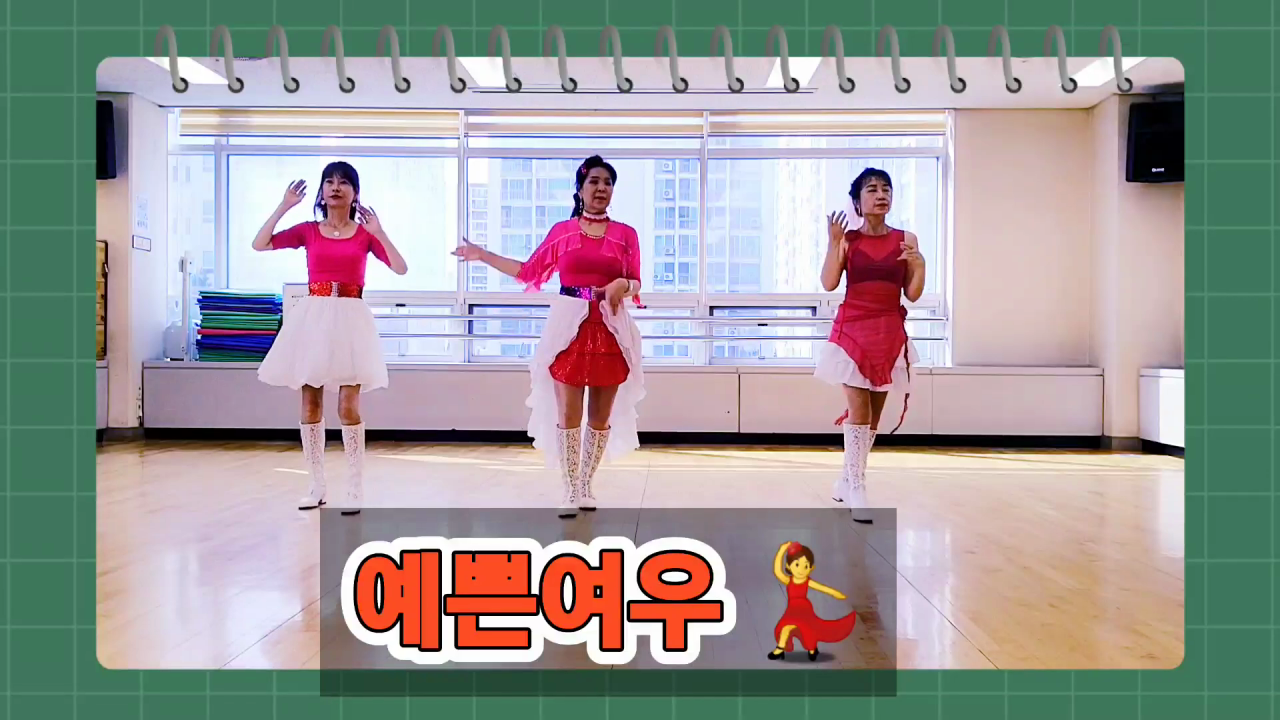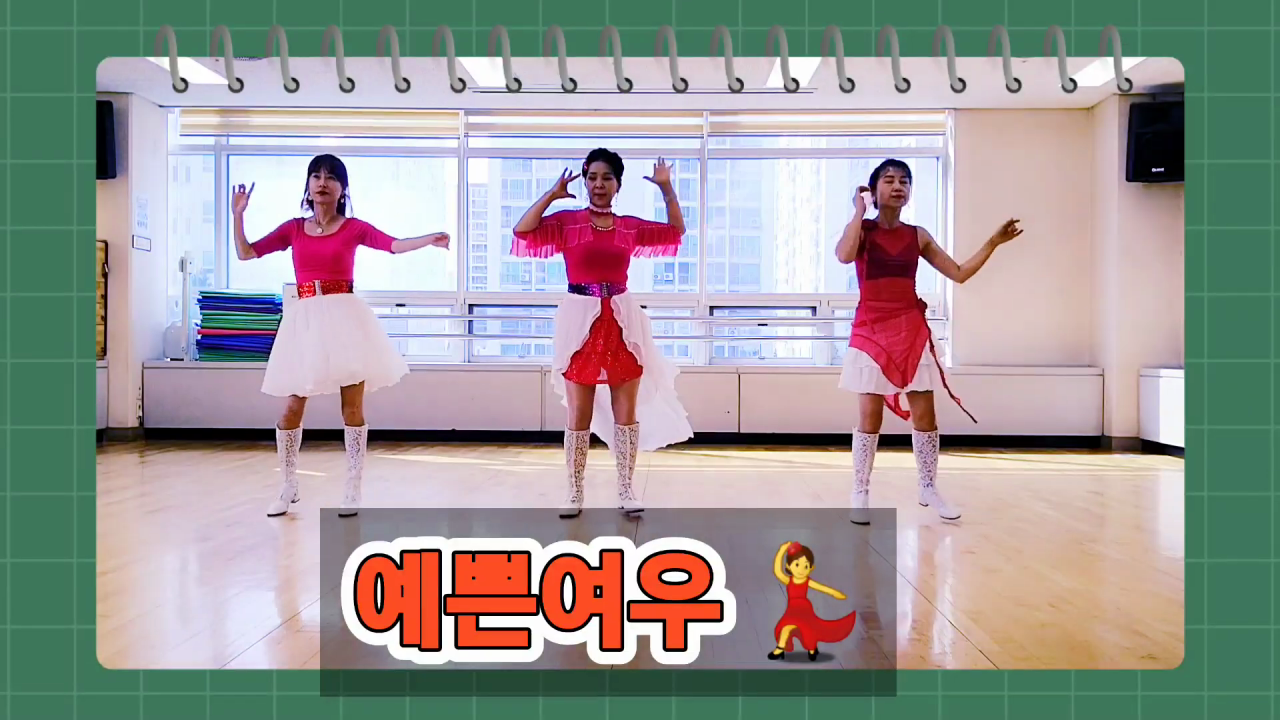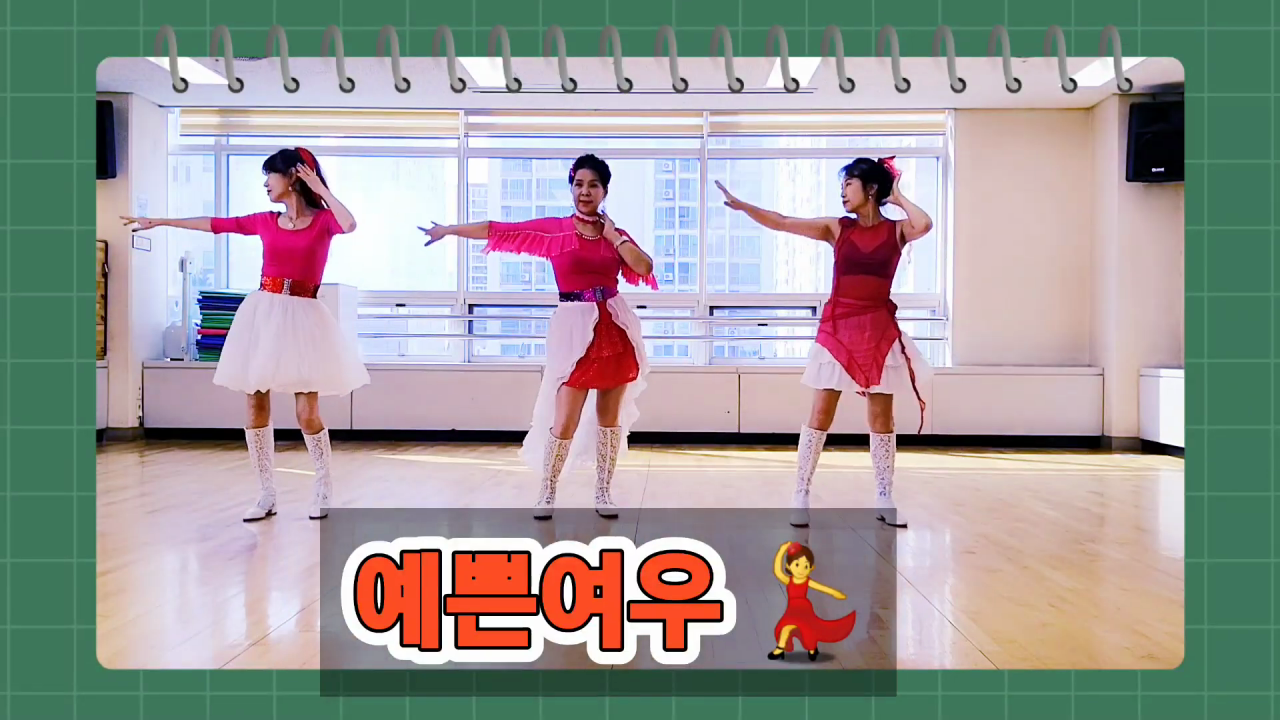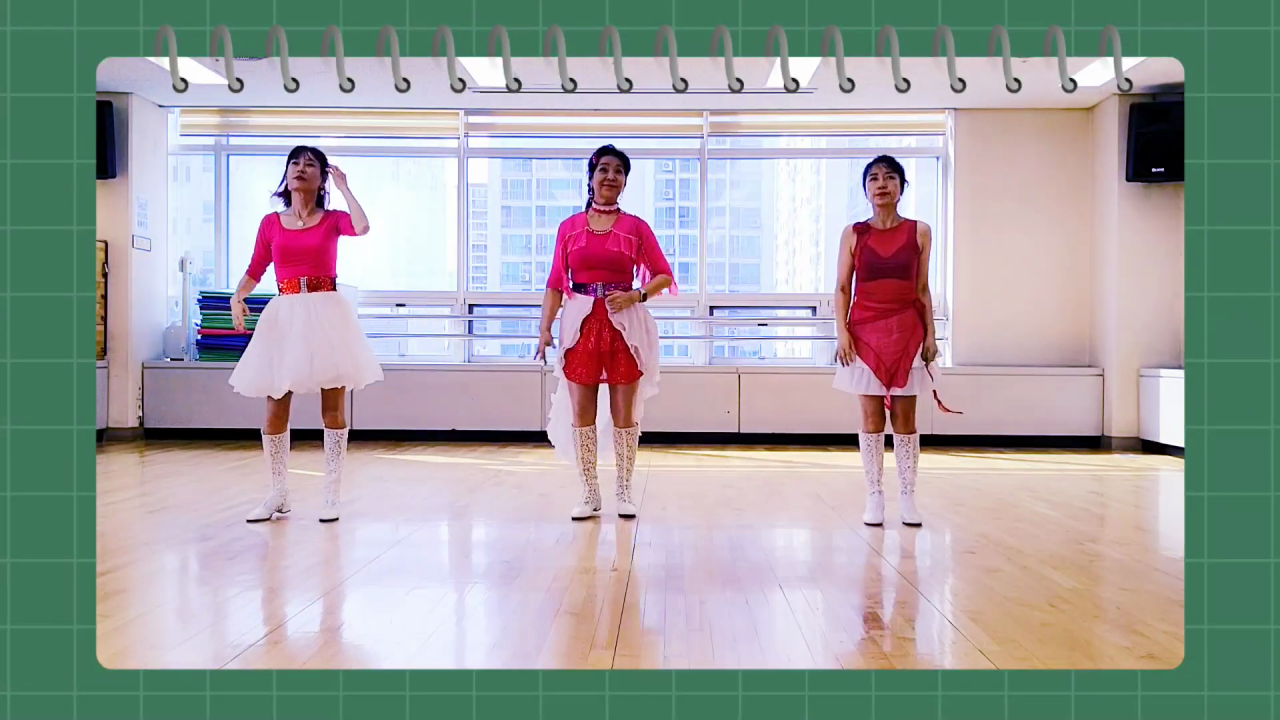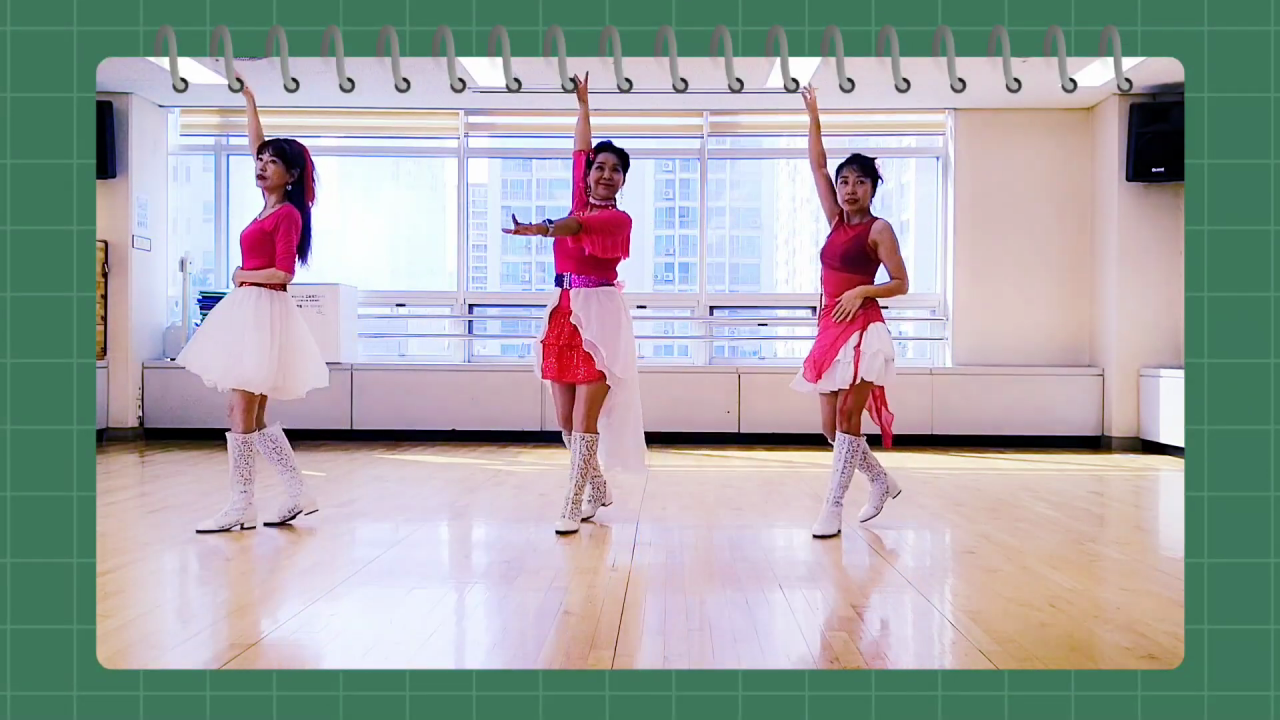
dt=1s
person 1, frame 1
left shoulder: (626, 234)
right shoulder: (562, 231)
left elbow: (633, 281)
right elbow: (531, 271)
left wrist: (622, 285)
right wrist: (482, 255)
left hip: (609, 329)
right hip: (570, 325)
left knee: (601, 418)
right knee: (567, 416)
left ankle: (584, 485)
right ankle: (569, 489)
person 1, frame 2
left shoulder: (631, 227)
right shoulder: (567, 221)
left elbow: (675, 232)
right elbow: (522, 230)
left wrist: (666, 189)
right wrist: (553, 193)
left hip: (621, 321)
right hip: (580, 321)
left knee: (626, 413)
right knee: (579, 416)
left ankle: (625, 489)
right ankle: (575, 492)
person 1, frame 3
left shoulder: (617, 236)
right shoulder: (551, 230)
left elbow: (645, 269)
right elbow: (496, 229)
left wrist: (612, 236)
right wrist: (448, 229)
left hip: (615, 328)
right hip: (575, 327)
left knee: (609, 417)
right knee: (563, 421)
left ankle: (603, 491)
right ankle: (547, 492)
person 1, frame 4
left shoulder: (636, 226)
right shoulder: (570, 227)
left elbow: (663, 275)
right elbow: (556, 281)
left wrist: (641, 295)
right wrist: (545, 330)
left hip: (628, 324)
right hip: (582, 322)
left knee: (626, 413)
right knee: (581, 416)
left ankle: (623, 492)
right ankle: (590, 494)
person 1, frame 5
left shoulder: (620, 219)
right shoulder: (580, 206)
left elbow: (583, 228)
right elbow: (579, 152)
left wrist: (538, 228)
right wrist: (583, 103)
left hip: (599, 316)
right hip: (562, 316)
left knee: (585, 419)
right knee: (566, 420)
left ankle: (573, 506)
right ankle: (599, 489)
person 2, frame 1
left shoulder: (366, 235)
right shoulder: (308, 231)
left elbow: (401, 268)
right elbow: (260, 244)
left wrist: (379, 231)
right wrist: (285, 206)
left hip: (349, 318)
right hip: (312, 317)
left knee: (348, 408)
right knee: (310, 406)
left ankle: (354, 488)
right ankle: (317, 485)
person 2, frame 2
left shoulder: (353, 227)
right shoulder: (293, 228)
left elbow: (395, 245)
right elbow: (244, 252)
left wrist: (428, 239)
right wrist: (238, 213)
left hip: (345, 317)
right hip: (306, 319)
left knee: (352, 410)
right knee: (291, 411)
left ankle: (352, 491)
right ankle: (288, 488)
person 2, frame 3
left shoulder: (324, 220)
right shoulder: (265, 222)
left elbow: (350, 225)
right elbow: (213, 224)
left wrist: (321, 189)
right wrist: (158, 221)
left hip: (302, 317)
right hip: (263, 314)
left knee: (308, 415)
right knee: (256, 410)
left ankle: (323, 489)
right ankle: (267, 494)
person 2, frame 4
left shoulder: (333, 219)
right shoulder: (271, 223)
left elbow: (363, 228)
right elbow: (254, 272)
left wrist: (344, 187)
right wrist: (237, 300)
left hip: (326, 314)
right hip: (284, 316)
left knee: (333, 410)
right knee: (275, 414)
left ankle: (331, 494)
right ankle: (278, 493)
person 2, frame 5
left shoulder: (289, 214)
right shoulder: (272, 205)
left elbow: (283, 273)
right elbow: (256, 144)
left wrist: (243, 276)
right wrist: (249, 98)
left hip: (263, 312)
right hip: (247, 312)
left knee: (242, 414)
right knee: (254, 416)
left ankle: (241, 508)
right ankle: (299, 493)
person 3, frame 1
left shoulder: (906, 240)
right shoulder: (846, 240)
left elbow: (913, 294)
right elbow: (829, 283)
left wrist: (917, 266)
right wrist: (838, 237)
left hip: (891, 333)
right hip: (851, 331)
left knee: (873, 420)
right knee: (857, 414)
left ankle: (846, 482)
right ankle: (856, 490)
person 3, frame 2
left shoulder: (918, 235)
right shoulder: (862, 228)
left elbow: (959, 273)
right elbow: (844, 256)
left wrist: (993, 242)
right wrist: (858, 212)
left hip: (913, 329)
right hip: (872, 331)
left knee: (924, 416)
right knee: (870, 417)
left ankle: (929, 489)
right ankle: (860, 494)
person 3, frame 3
left shoulder: (897, 230)
right shoulder: (837, 228)
left elbow: (924, 224)
right elbow: (784, 223)
left wrist: (899, 199)
right wrist: (741, 205)
left hip: (880, 329)
right hip: (838, 328)
left knee: (881, 418)
right knee: (820, 415)
left ankle: (885, 497)
right ankle: (802, 492)
person 3, frame 4
left shoulder: (919, 232)
right shoulder: (853, 235)
left elbow: (922, 290)
right elbow: (843, 288)
left wrist: (931, 333)
right wrist: (842, 332)
left hip: (907, 331)
right hip: (865, 332)
left knee: (905, 418)
right knee: (871, 418)
left ankle: (907, 496)
right ankle: (874, 495)
person 3, frame 5
left shoulder: (879, 229)
right shoulder: (836, 221)
left elbow: (900, 284)
right elbow: (816, 167)
left wrist: (862, 291)
right wrist: (813, 119)
left hip: (862, 330)
right hip: (830, 329)
left knee: (847, 418)
right knee: (831, 424)
left ankle: (834, 507)
right ankle: (881, 481)
